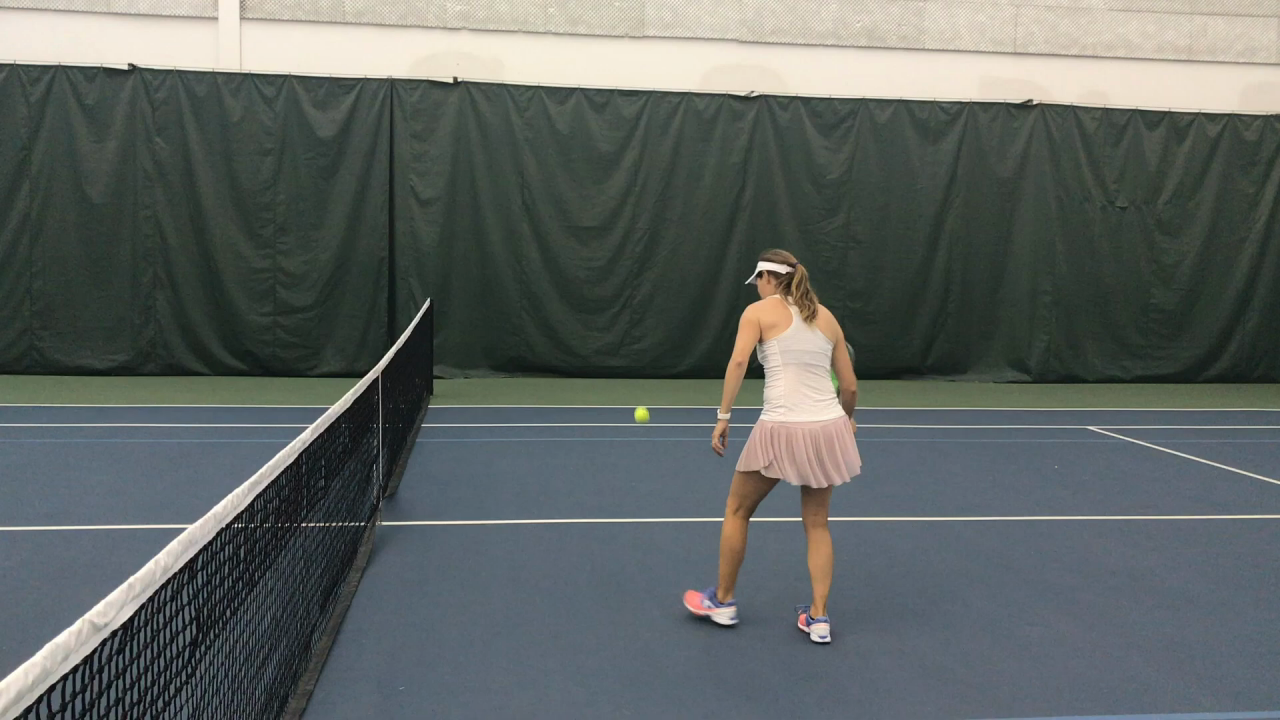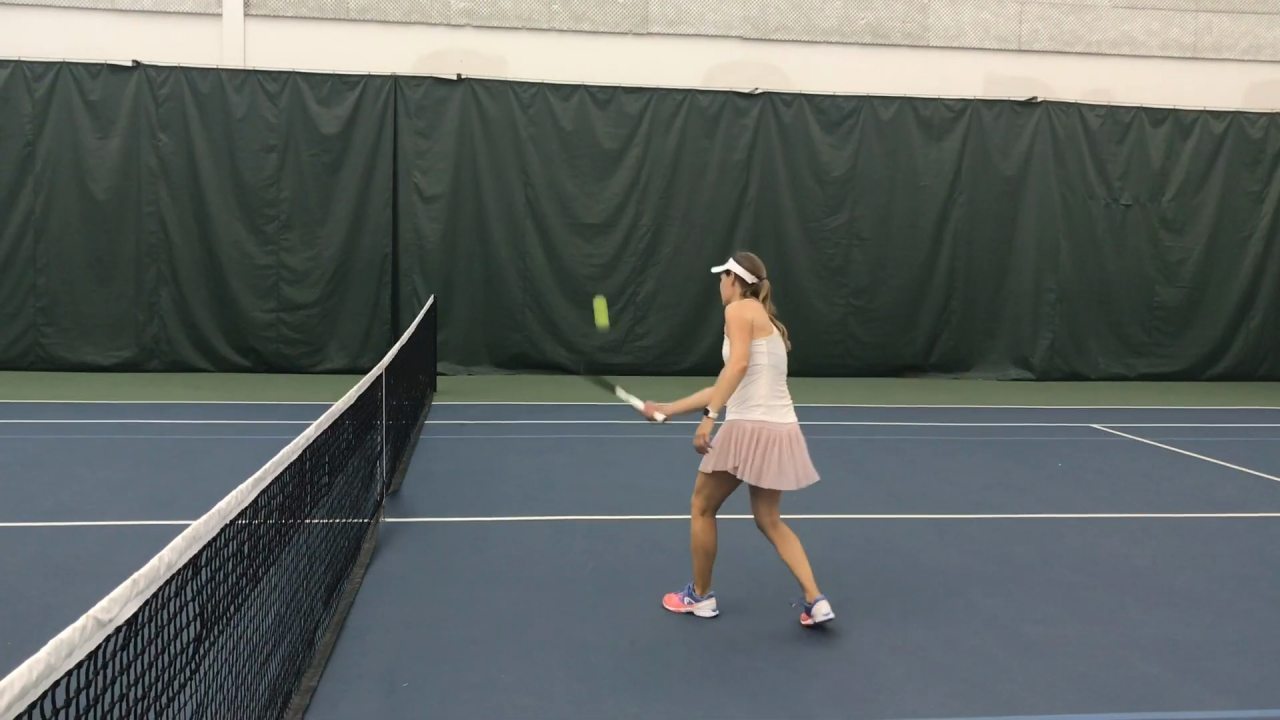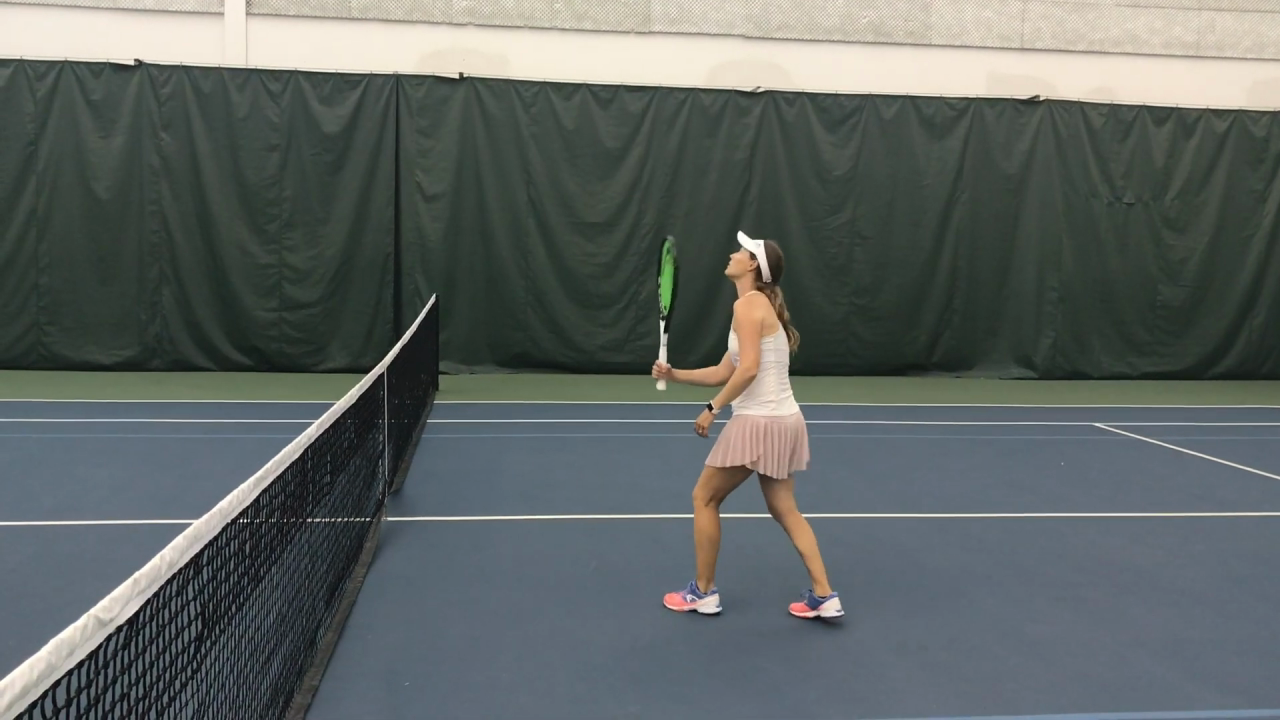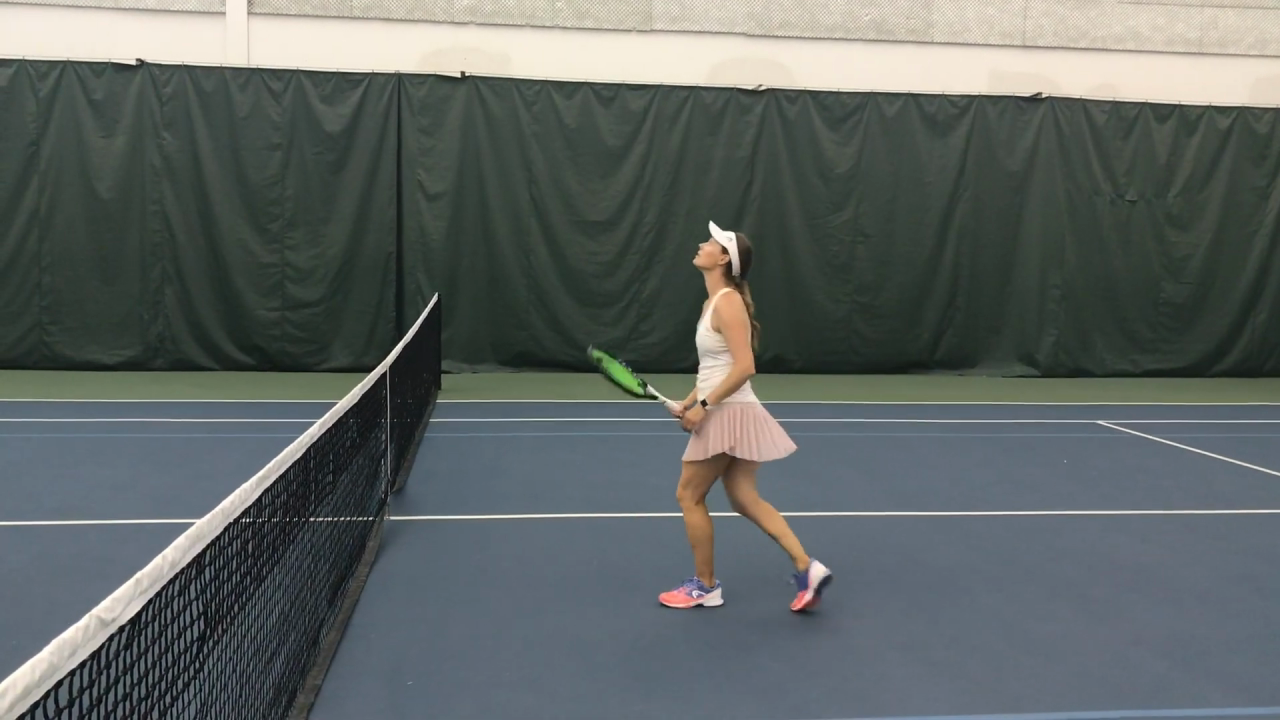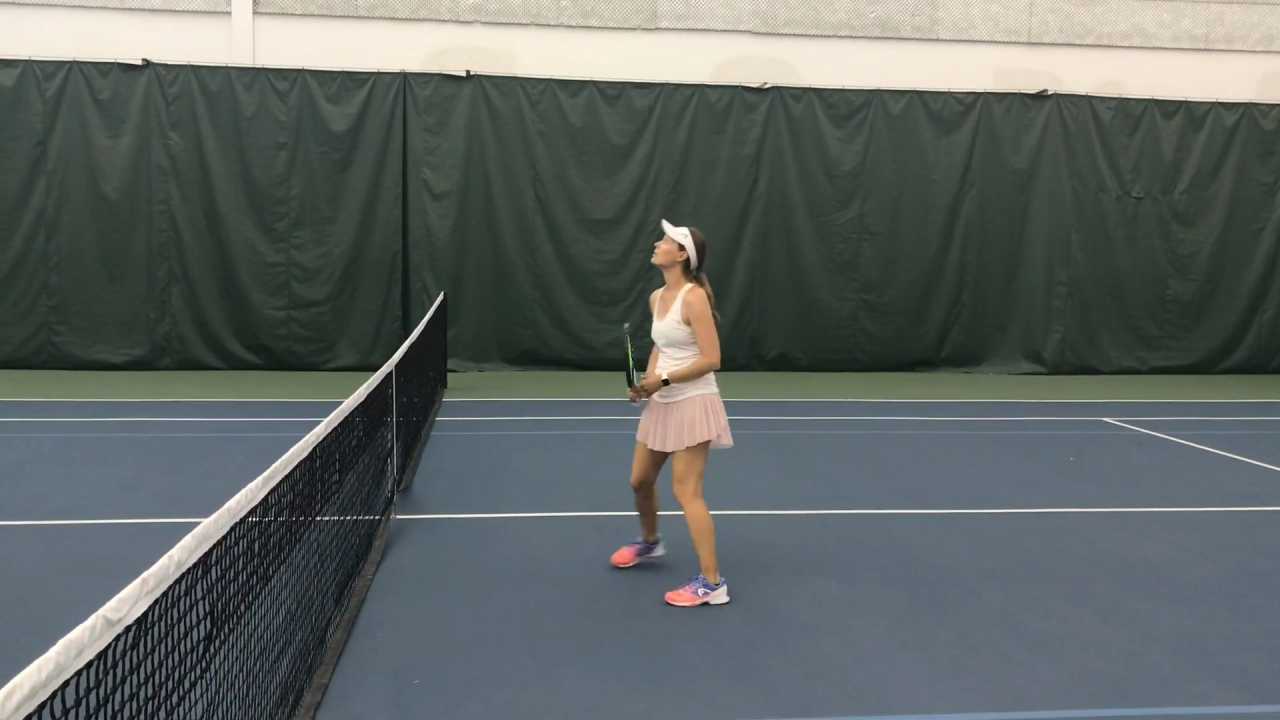
dt=0.4s
person 1, frame 1
left shoulder: (758, 311)
right shoulder: (826, 317)
left elbow: (738, 362)
right elbow: (849, 385)
left wrist: (723, 416)
right wrist: (848, 419)
left hip: (782, 430)
right hip: (827, 427)
left knee: (736, 511)
right knee: (816, 524)
left ankle: (722, 601)
right ankle: (818, 617)
person 1, frame 2
left shoulder: (740, 310)
right shoulder: (765, 320)
left elbow: (739, 365)
right elbow: (720, 389)
left wrist: (709, 419)
right wrist: (666, 409)
left hip: (751, 429)
right hip: (781, 430)
left knee: (701, 507)
right knee: (770, 521)
left ankle: (700, 596)
right ankle: (816, 600)
person 1, frame 3
left shoulder: (748, 304)
right shoulder: (759, 306)
left elbow: (748, 369)
right elbow: (725, 372)
left wrist: (711, 409)
right wrist: (675, 373)
left hip: (758, 423)
right hip: (782, 421)
left knee: (704, 498)
right knee: (785, 510)
left ankle: (703, 591)
right ankle: (824, 596)
person 1, frame 4
left shoulder: (728, 302)
right shoulder: (713, 302)
left elbow: (744, 369)
left wrist: (703, 406)
right wrist: (690, 400)
left hip: (727, 413)
right hip: (721, 412)
left knee: (689, 496)
right knee: (746, 500)
left ankle: (706, 586)
right ankle: (807, 568)
person 1, frame 5
left shoulder: (694, 298)
right shoulder: (656, 297)
left elbow: (712, 360)
left wrist: (663, 380)
right wrist: (645, 380)
left hip: (693, 403)
right hip: (661, 405)
left knee: (687, 493)
right knee: (640, 480)
left ankle: (711, 584)
right ankle: (649, 542)
